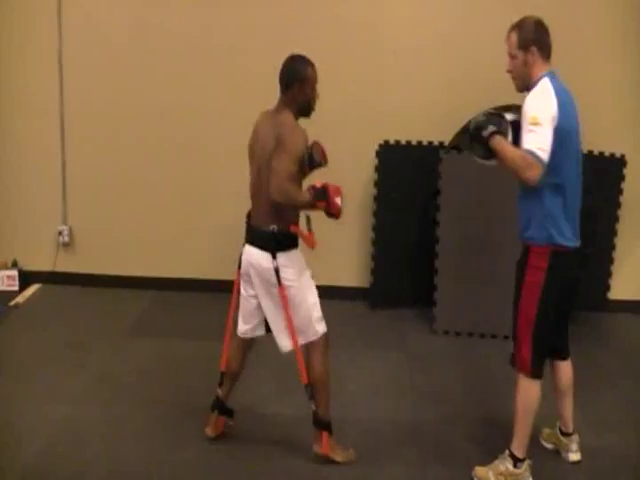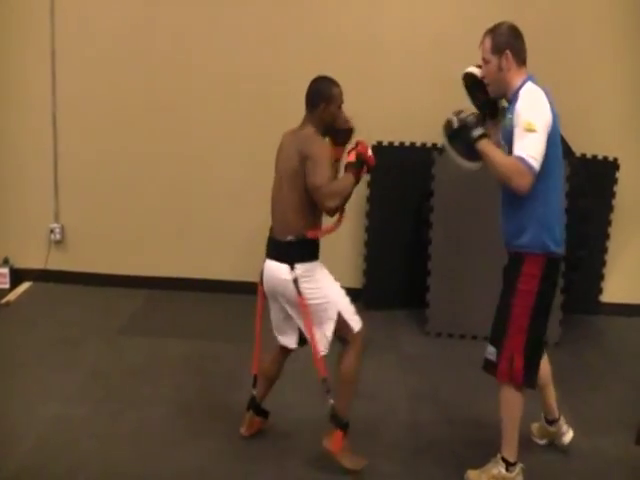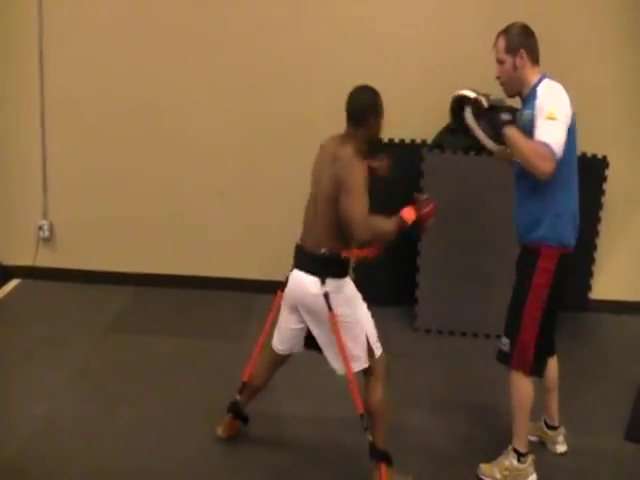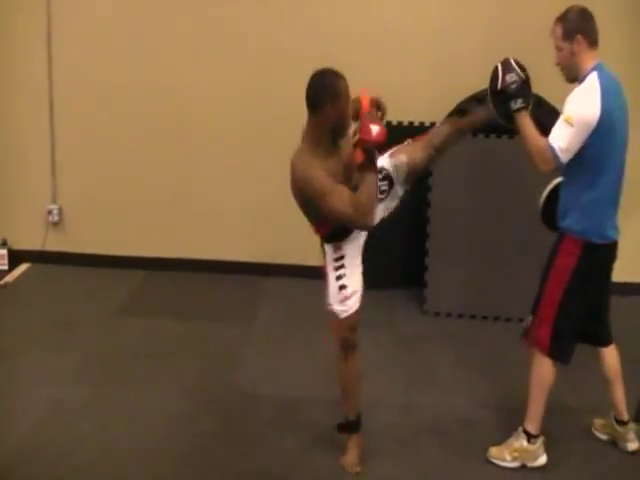
dt=0.7s
person 1, frame 1
left shoulder: (541, 97)
right shoulder: (555, 93)
left elbow: (531, 170)
left wrist: (492, 136)
right wrist: (502, 136)
left hip: (545, 243)
right hip: (563, 240)
left knee: (527, 355)
right knee: (557, 344)
right ankle: (566, 436)
person 1, frame 2
left shoulder: (532, 101)
right shoulder: (514, 103)
left elbow: (521, 178)
right elbow: (503, 163)
left wrist: (482, 136)
right wrist: (486, 123)
left hip: (534, 249)
right hip: (530, 245)
left knee: (508, 356)
right knee: (529, 342)
right ankle: (555, 422)
person 1, frame 3
left shoulder: (551, 95)
right shoulder: (531, 101)
left elbow: (543, 166)
right elbow: (522, 162)
left wrist: (503, 123)
right wrist: (499, 132)
left hip: (547, 243)
right hip: (544, 240)
left knee: (520, 353)
right knee: (541, 342)
right ankle: (552, 428)
person 1, frame 4
left shoulder: (588, 94)
left elbow: (547, 160)
left wrist: (518, 107)
right wrist: (566, 187)
left hip: (581, 234)
right hip: (601, 230)
left knee: (545, 335)
right knee: (596, 329)
left ankle: (529, 440)
person 2, frame 1
left shoulder: (263, 121)
right shoulder: (291, 132)
right elbow: (279, 192)
left wrist: (307, 163)
right wrist: (320, 195)
left hip: (253, 245)
right hip: (279, 251)
left knee: (245, 334)
right knee: (316, 340)
left ankle: (216, 416)
right ankle: (324, 437)
person 2, frame 2
left shoulder: (291, 138)
right shoulder: (314, 145)
right elbow: (331, 201)
left wrist: (340, 141)
right wrist: (358, 167)
left hip: (273, 261)
right hip: (299, 265)
left knee: (285, 344)
right knee: (353, 338)
left ankle: (253, 416)
right ankle: (338, 434)
person 2, frame 3
left shoulder: (331, 145)
right shoulder: (350, 166)
right elbow: (361, 233)
left wrist: (372, 169)
right wrist: (407, 216)
left hip: (300, 271)
right hip: (328, 282)
left knee: (277, 353)
right knee: (375, 369)
left ankle: (232, 418)
person 2, frame 4
left shoulder: (327, 126)
right shoulder: (307, 170)
left elbow: (355, 104)
right elbow: (358, 214)
left wrist: (367, 108)
right wrist: (367, 160)
right hip: (343, 238)
left knee: (429, 146)
right knee: (346, 334)
left ankle: (481, 114)
right ankle: (352, 432)
